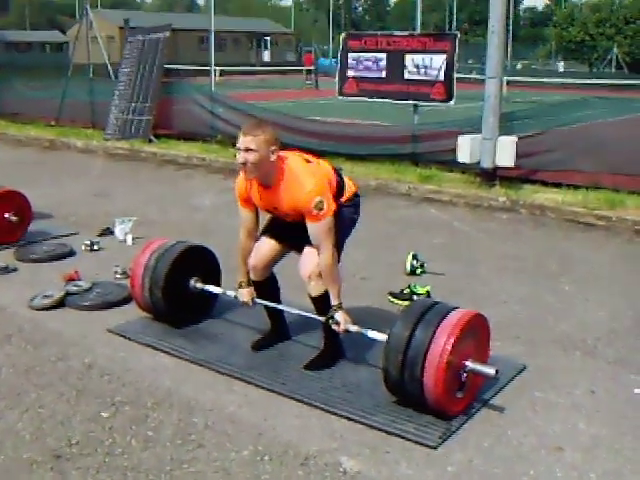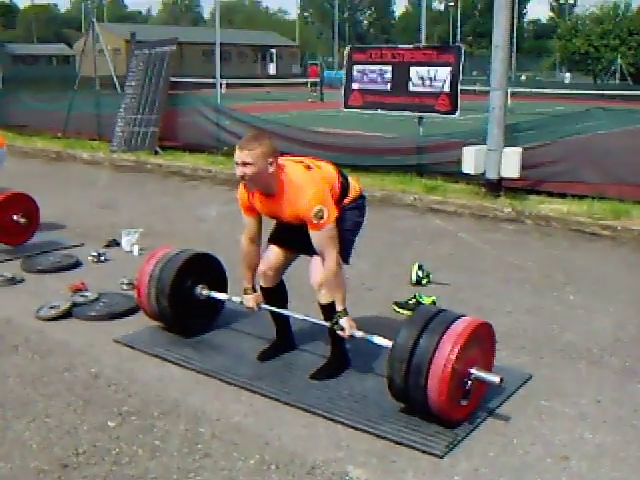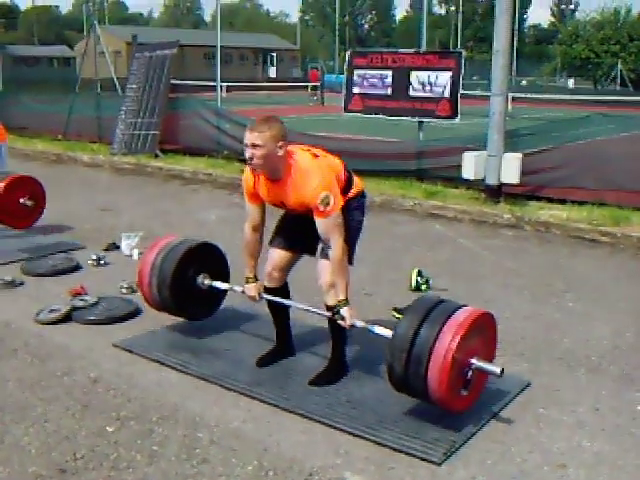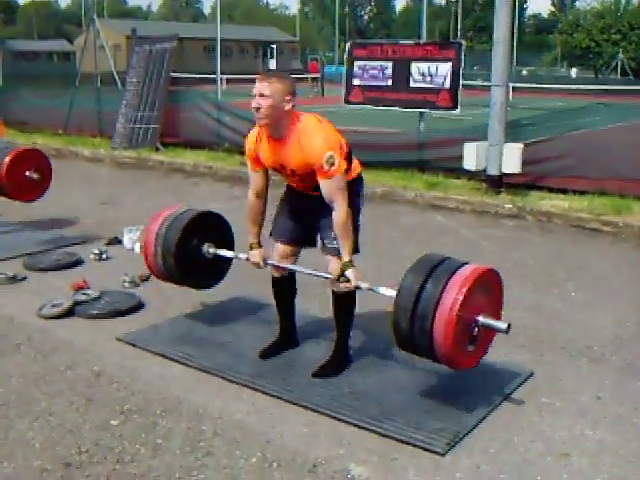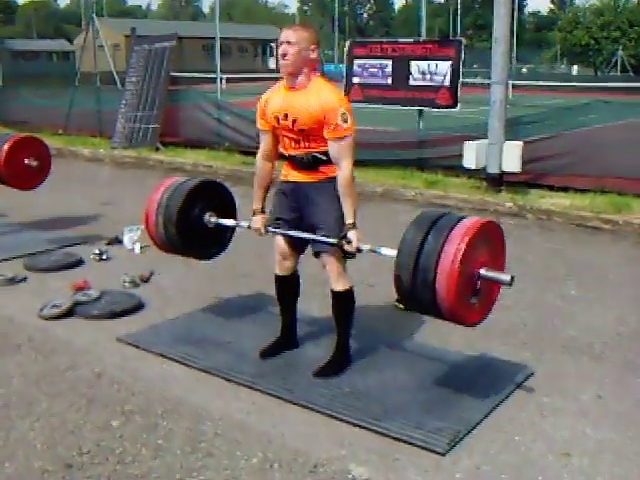
dt=0.3s
person 1, frame 1
left shoulder: (306, 185)
right shoulder: (245, 182)
left elbow: (325, 251)
right elbow: (247, 233)
left wrist: (336, 307)
right wrist: (244, 283)
left hip: (340, 205)
right hip: (291, 212)
left knee: (309, 270)
right knee: (257, 263)
left ankle: (333, 345)
right ankle: (278, 328)
person 1, frame 2
left shoulder: (307, 193)
right shoulder: (247, 190)
left elbow: (330, 257)
right elbow: (250, 240)
left wrist: (342, 313)
right wrist: (248, 289)
left hip: (343, 206)
left knee: (319, 279)
right knee: (267, 270)
left ankle: (339, 355)
right ankle: (284, 338)
person 1, frame 3
left shoulder: (314, 179)
right shoulder: (252, 176)
left elbow: (335, 243)
right elbow: (253, 227)
left wrist: (343, 302)
right wrist: (250, 278)
left hip: (345, 203)
right hip: (300, 207)
left knee: (327, 281)
right knee: (273, 271)
left ankle: (338, 361)
right ankle: (284, 343)
person 1, frame 4
left shoulder: (317, 140)
right shoulder: (256, 140)
left elbow: (338, 205)
right elbow: (256, 194)
left wrist: (348, 263)
right wrist: (254, 244)
left hip: (342, 189)
right hip: (299, 190)
left knee: (336, 270)
right knee: (279, 260)
left ankle: (341, 351)
right ankle: (286, 335)
person 1, frame 5
left shoulder: (329, 100)
right shoulder: (269, 100)
left elbow: (344, 166)
right elbow: (265, 157)
left wrist: (350, 224)
right wrist: (258, 209)
left hip: (327, 185)
right hip: (290, 184)
left knee: (334, 266)
right knee: (283, 259)
left ankle: (342, 351)
right ankle: (287, 335)
